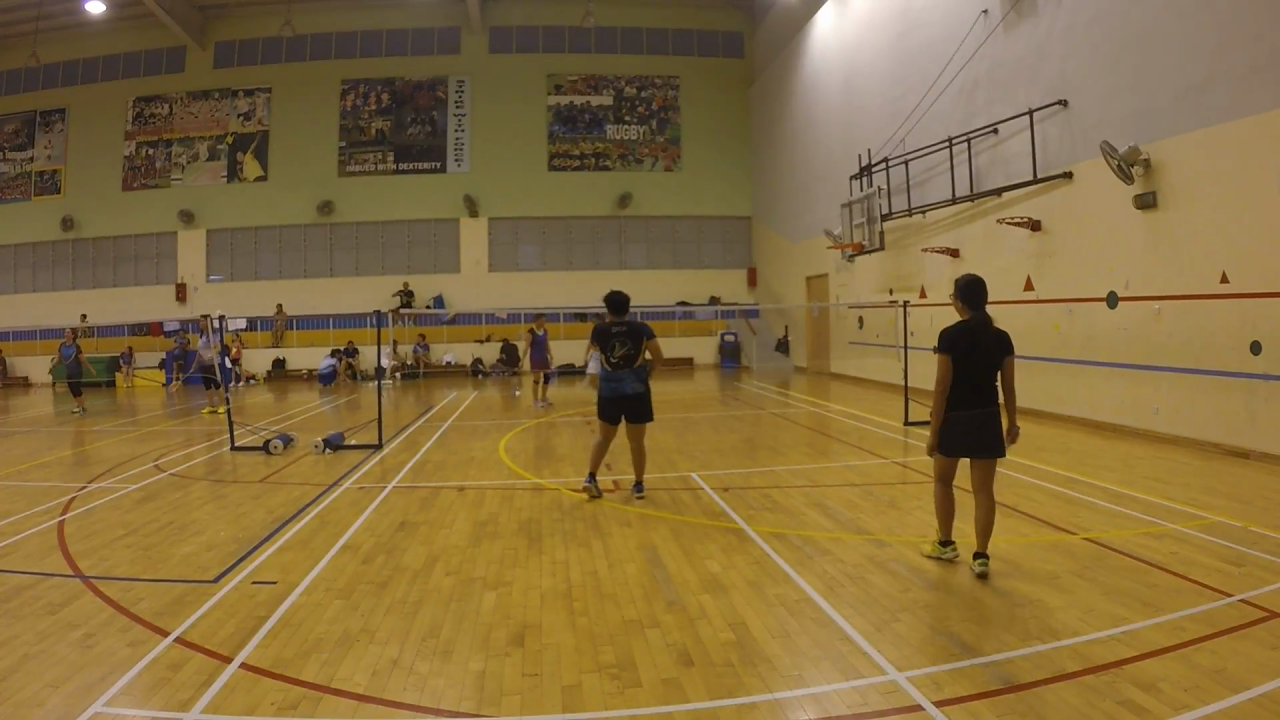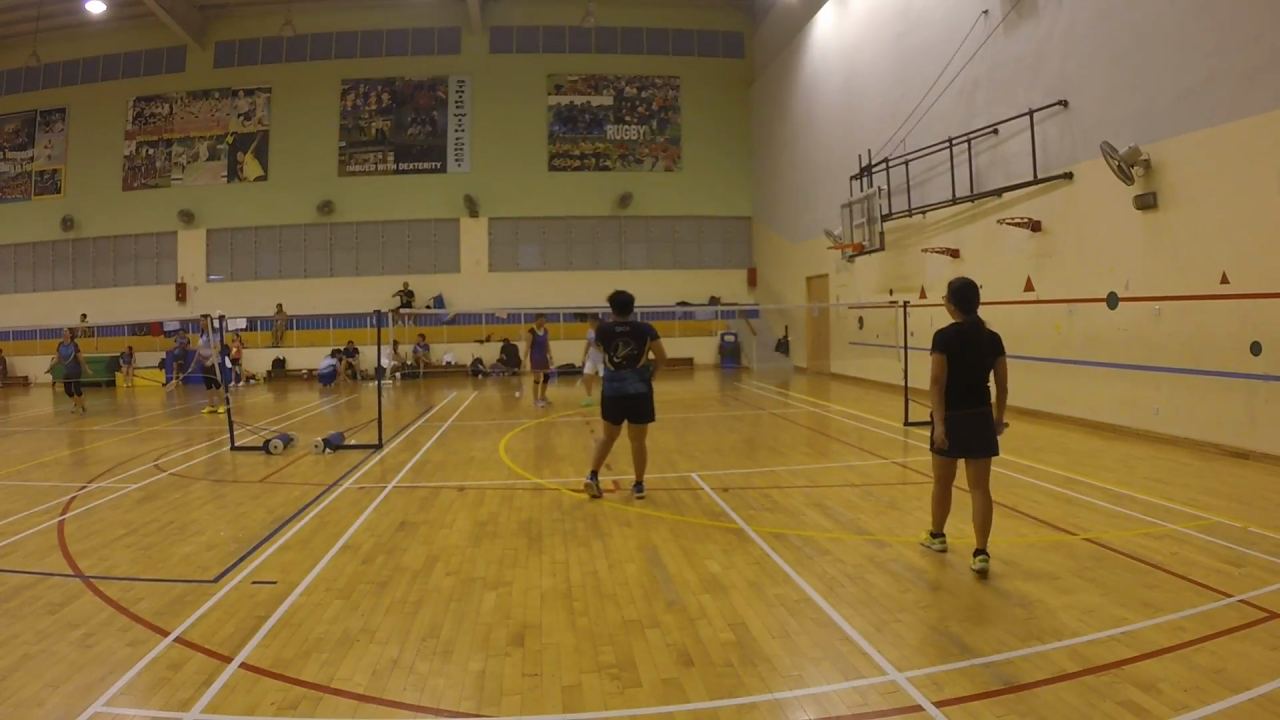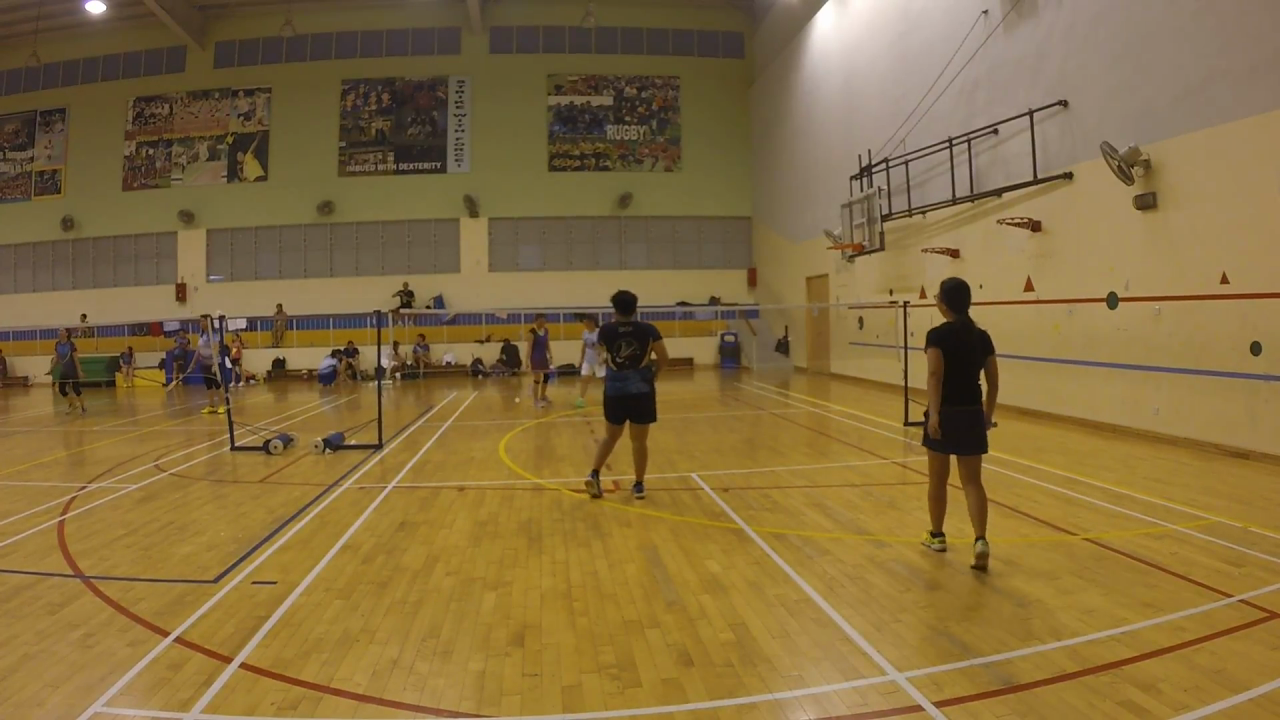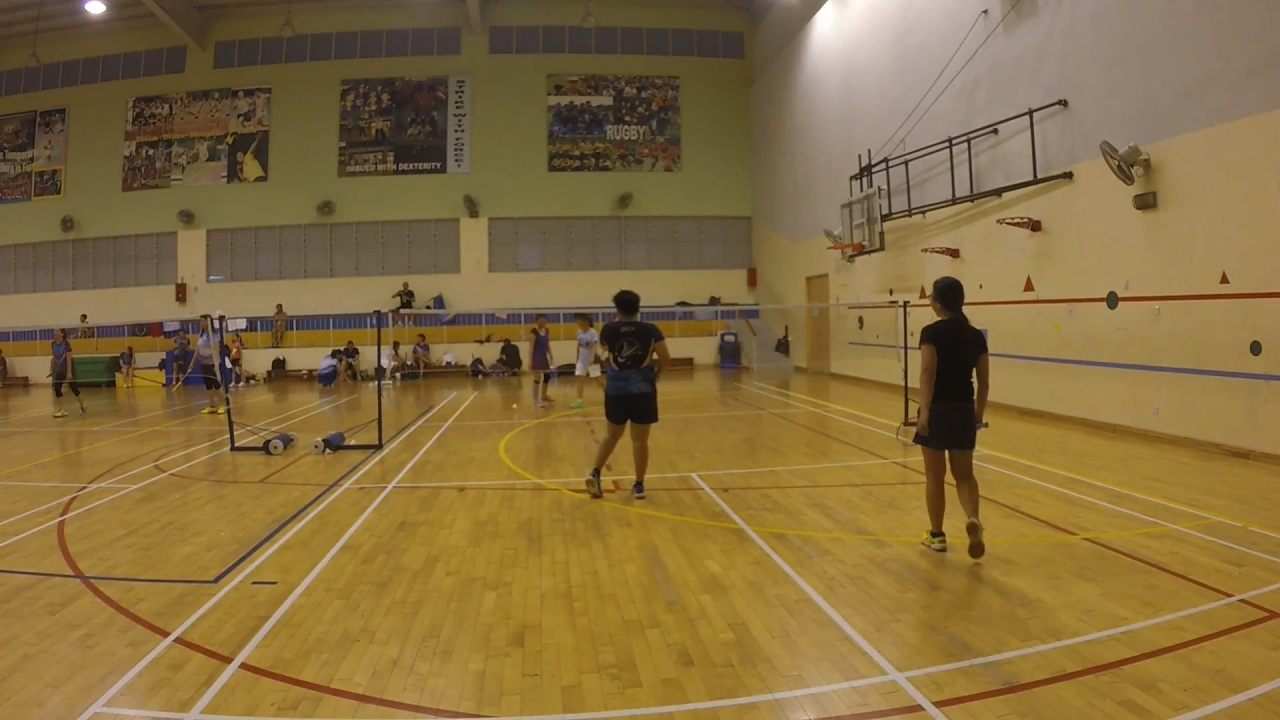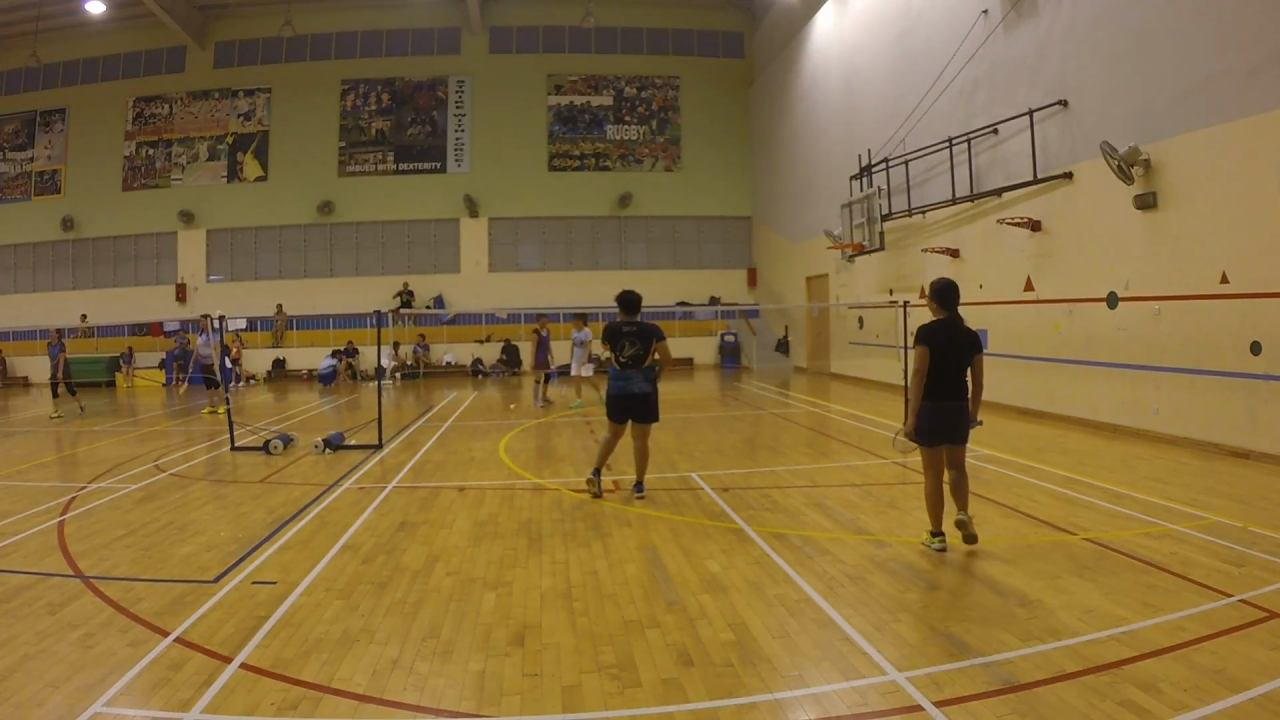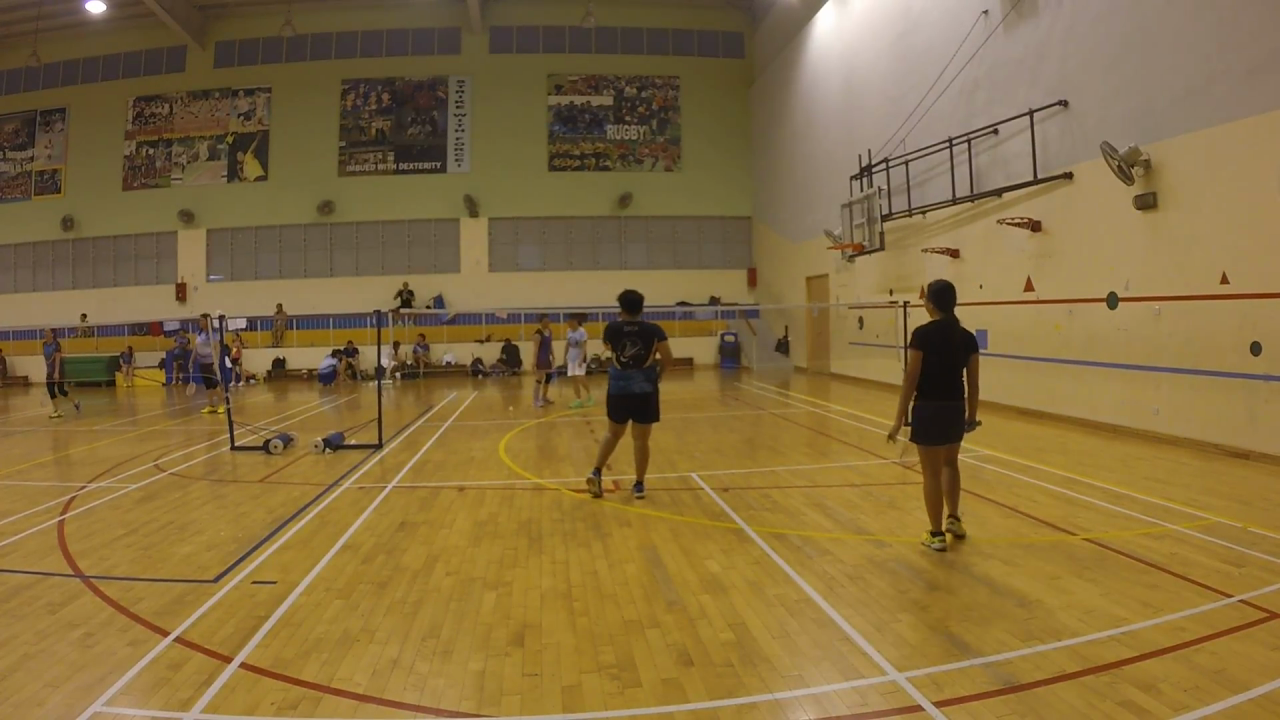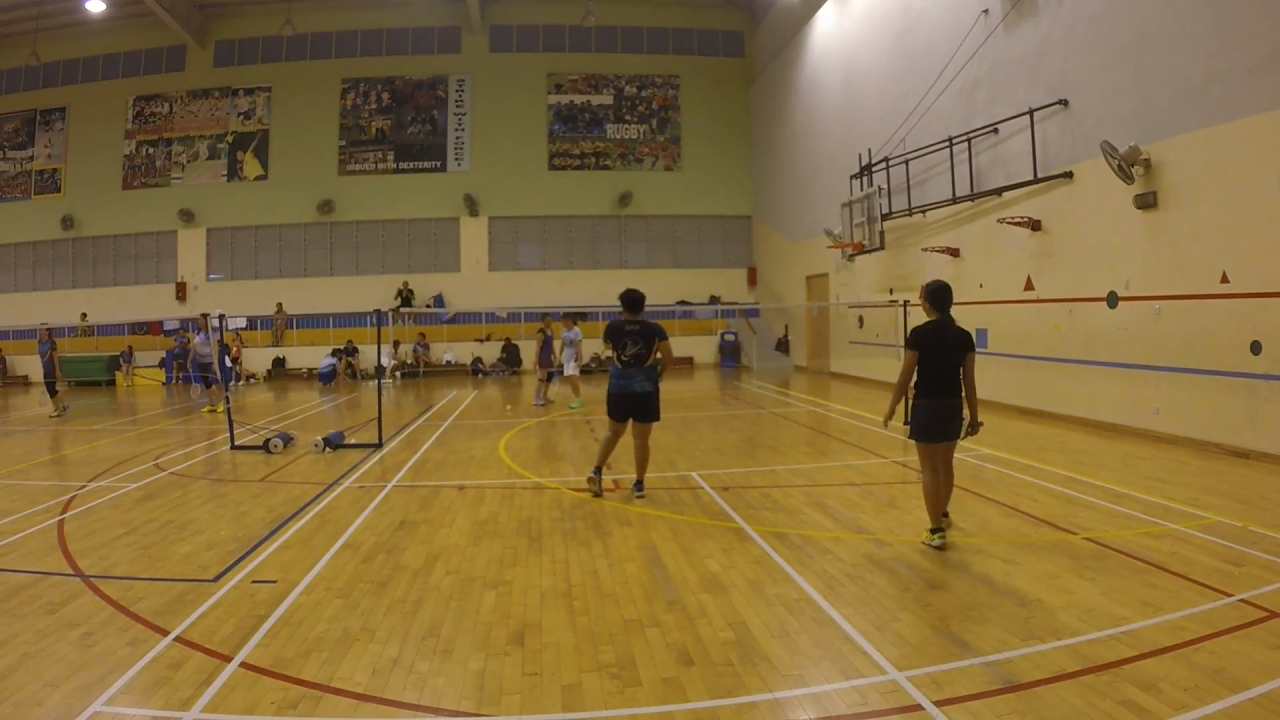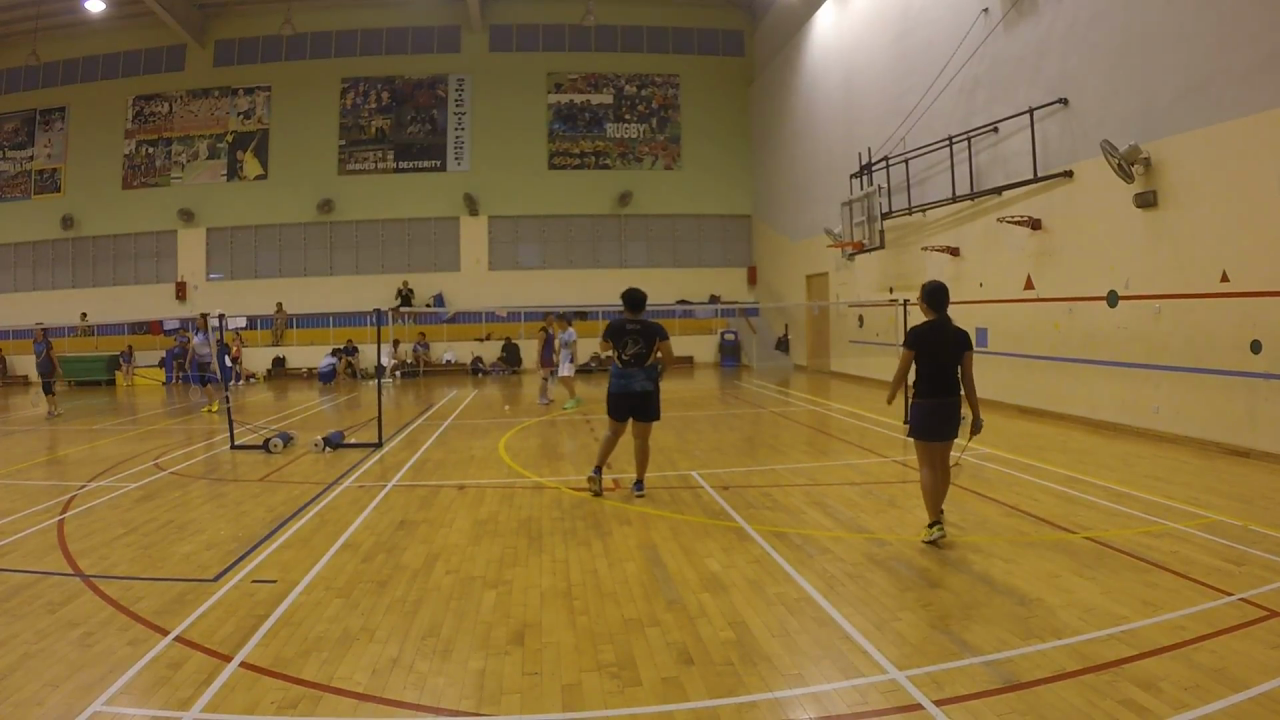
dt=0.1s
person 1, frame 1
left shoulder: (950, 335)
right shoulder: (1001, 338)
left elbow: (942, 387)
right elbow: (1009, 387)
left wrist: (934, 429)
right wrist: (1012, 424)
left hip: (956, 418)
right hip: (988, 419)
left knee: (943, 481)
right knee: (984, 489)
left ankle: (945, 543)
right ankle: (981, 556)
person 1, frame 2
left shoulder: (944, 337)
right shoulder: (992, 339)
left elbow: (937, 382)
right elbow: (1002, 386)
left wrist: (938, 424)
right wrist: (999, 418)
left hip: (953, 419)
right hip: (982, 419)
left knee: (943, 482)
right knee: (980, 487)
left ankle: (936, 536)
right ankle: (980, 552)
person 1, frame 3
left shoulder: (937, 335)
right shoulder: (982, 337)
left elbow: (935, 376)
right elbow: (993, 383)
left wrist: (933, 415)
right wrist: (987, 414)
left hip: (945, 414)
right hip: (972, 415)
left knee: (938, 479)
right knee: (972, 482)
left ankle: (937, 535)
right ankle: (980, 540)
person 1, frame 4
left shoulder: (932, 333)
right shoulder: (976, 336)
left elbow: (928, 372)
right elbow: (983, 382)
left wrist: (923, 412)
right wrist: (979, 413)
left hip: (938, 410)
right hip: (964, 411)
left knee: (935, 475)
right knee: (964, 474)
left ankle: (936, 535)
right ankle: (973, 521)
person 1, frame 5
left shoulder: (926, 332)
right shoulder: (971, 336)
left elbow: (919, 374)
right elbow: (978, 381)
left wrist: (911, 415)
right wrist: (974, 413)
left hip: (932, 409)
right hip: (958, 410)
left knee: (933, 474)
right knee: (957, 467)
left ankle: (937, 535)
right ankle: (963, 515)
person 1, frame 6
left shoulder: (923, 334)
right shoulder: (967, 338)
left elbow: (911, 378)
right elbow: (973, 382)
left wrist: (899, 417)
right wrist: (972, 414)
left hip: (928, 409)
right hip: (955, 409)
left knee: (931, 471)
right knee: (950, 464)
left ankle: (936, 534)
right ankle: (953, 519)
person 1, frame 7
left shoulder: (919, 334)
right shoulder: (964, 336)
left elbow: (906, 376)
right elbow: (969, 381)
left wrist: (892, 407)
right wrist: (974, 416)
left hip: (927, 407)
right hip: (953, 407)
left knee: (931, 469)
right knee: (945, 462)
left ankle: (936, 531)
right ankle: (943, 516)
person 1, frame 8
left shoulder: (917, 334)
right shoulder: (961, 336)
left elbow: (902, 372)
right elbow: (968, 379)
left wrist: (892, 393)
right wrist: (976, 415)
left hip: (926, 405)
right hip: (951, 406)
left knee: (927, 466)
right knee: (942, 461)
left ankle: (935, 525)
right ankle: (937, 514)
person 2, frame 1
left shoulder: (599, 330)
right shoulder: (641, 329)
right elbow: (658, 356)
right wrist: (650, 371)
left hip: (609, 391)
right hip: (636, 391)
left knee: (604, 437)
right knee: (636, 440)
left ankle: (591, 478)
right ankle: (639, 485)
person 2, frame 2
left shoulder: (603, 330)
right shoulder: (645, 329)
right elbow: (661, 357)
right wrist: (653, 371)
left hip: (612, 391)
right hip: (639, 391)
left knee: (608, 436)
right knee: (638, 440)
left ankle: (593, 476)
right ankle: (638, 485)
person 2, frame 3
left shoulder: (606, 330)
right shoulder: (648, 330)
right elbow: (664, 358)
right wrist: (655, 372)
left hip: (614, 391)
right hip: (641, 391)
left knee: (610, 435)
right knee: (639, 440)
left ankle: (594, 474)
right ankle: (639, 485)
person 2, frame 4
left shoulder: (609, 329)
right shoulder: (650, 330)
right elbow: (665, 358)
right wrist: (657, 372)
left hip: (616, 391)
right hip: (642, 391)
left knee: (612, 435)
right knee: (640, 440)
left ankle: (595, 474)
right ankle: (639, 485)
person 2, frame 5
left shoulder: (611, 329)
right shoulder: (652, 330)
right elbow: (667, 358)
right wrist: (658, 372)
left hip: (617, 390)
right hip: (644, 391)
left knee: (613, 434)
right knee: (640, 439)
left ankle: (595, 473)
right ankle: (639, 485)
person 2, frame 6
left shoulder: (612, 328)
right shoulder: (654, 330)
right elbow: (668, 358)
right wrist: (659, 371)
left hip: (618, 390)
right hip: (645, 390)
left knee: (613, 433)
right knee: (641, 439)
left ankle: (596, 472)
right ankle: (639, 485)
person 2, frame 7
left shoulder: (613, 327)
right shoulder: (655, 329)
right elbow: (668, 358)
right wrist: (660, 371)
left hip: (619, 389)
right hip: (645, 390)
left knee: (613, 432)
right knee: (641, 438)
left ankle: (596, 471)
right ankle: (639, 484)
person 2, frame 8
left shoulder: (614, 326)
right shoulder: (656, 329)
left elbow: (604, 347)
right elbow: (669, 357)
right wrist: (660, 370)
left hip: (618, 388)
right hip: (646, 389)
left knee: (614, 432)
right knee: (641, 438)
left ankle: (597, 471)
right ankle: (639, 483)
